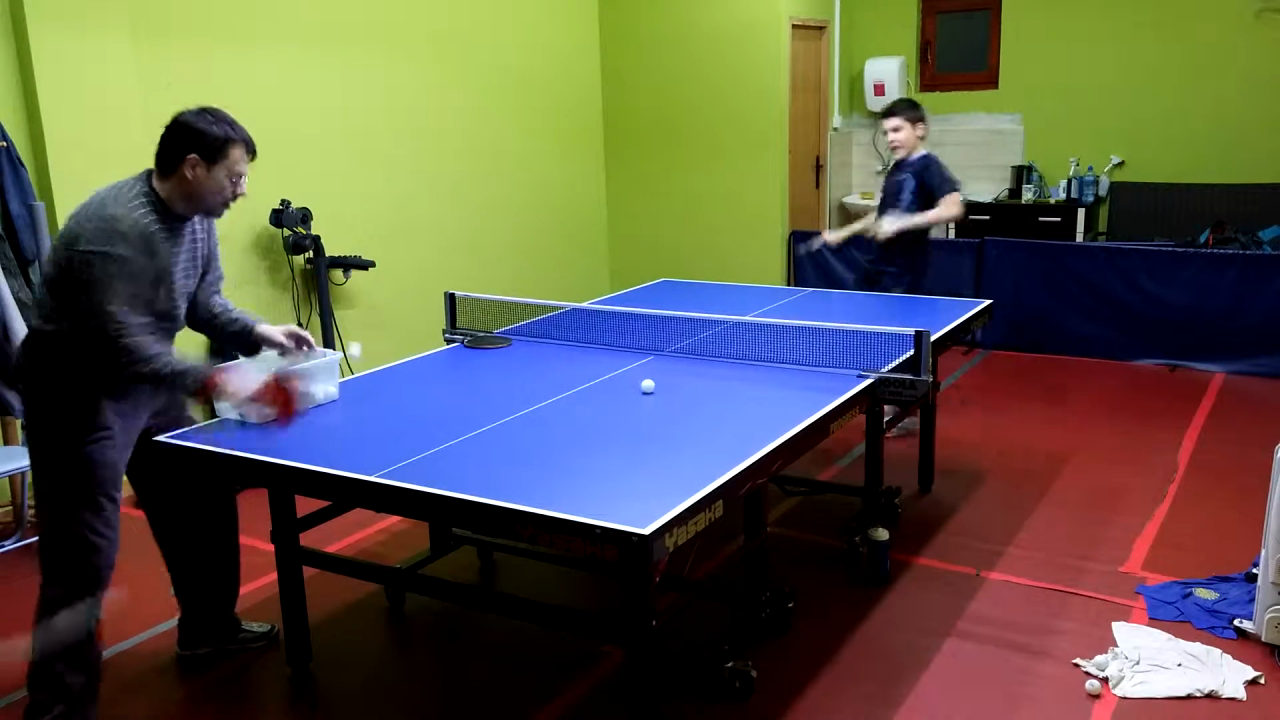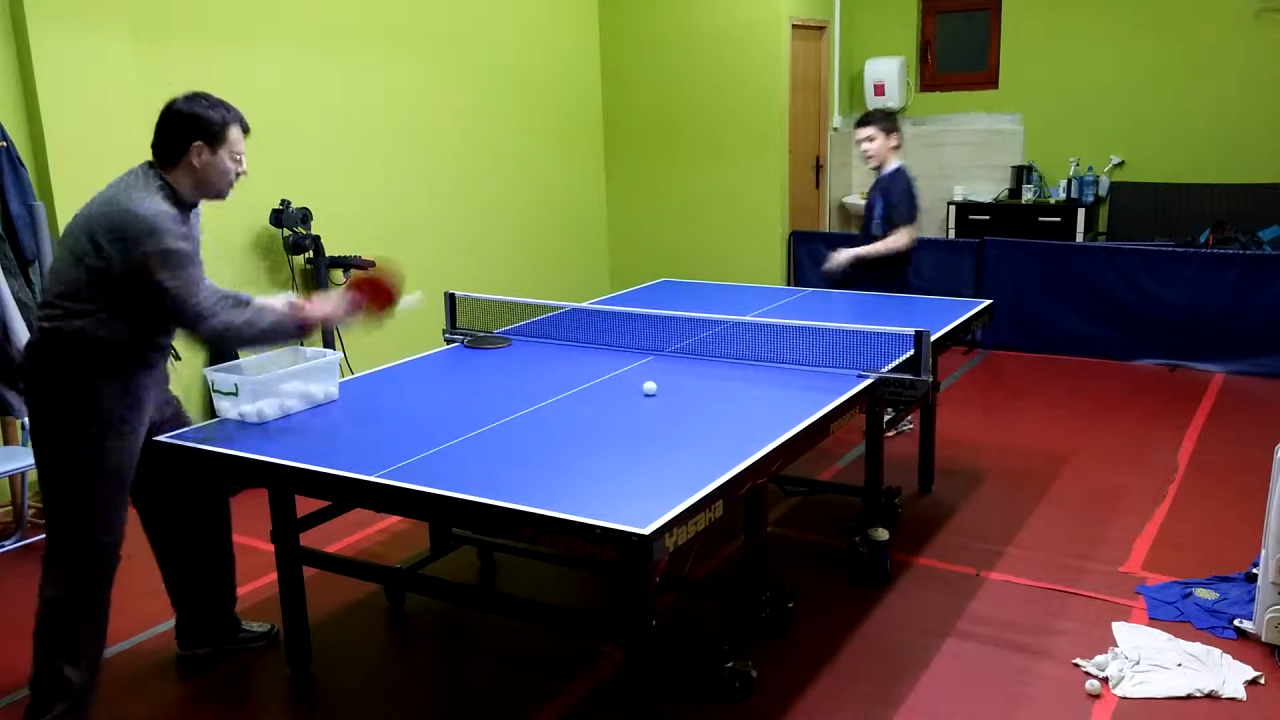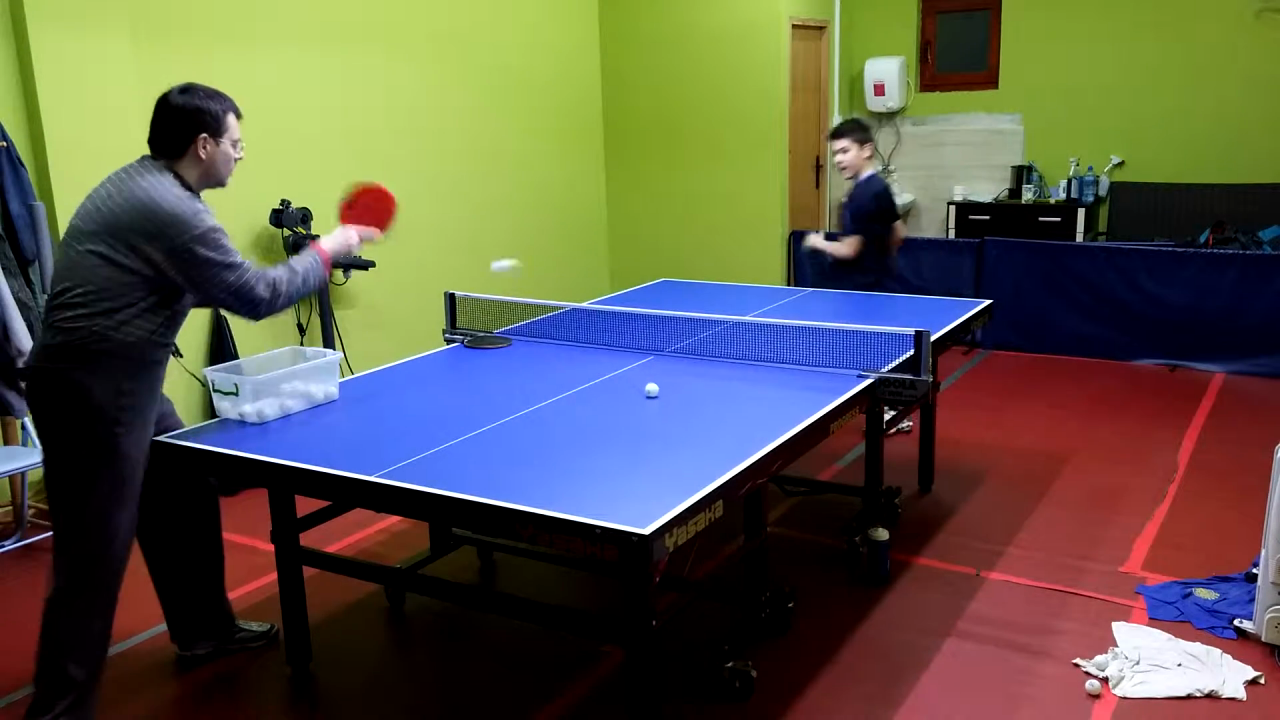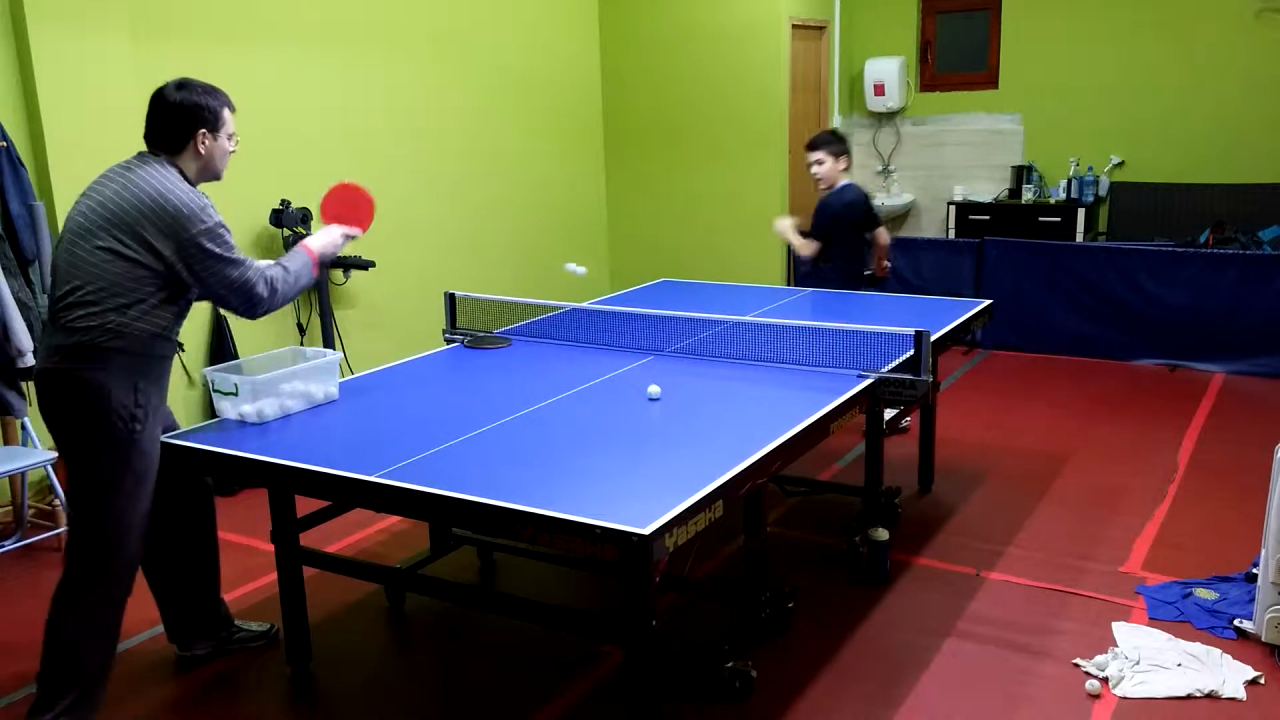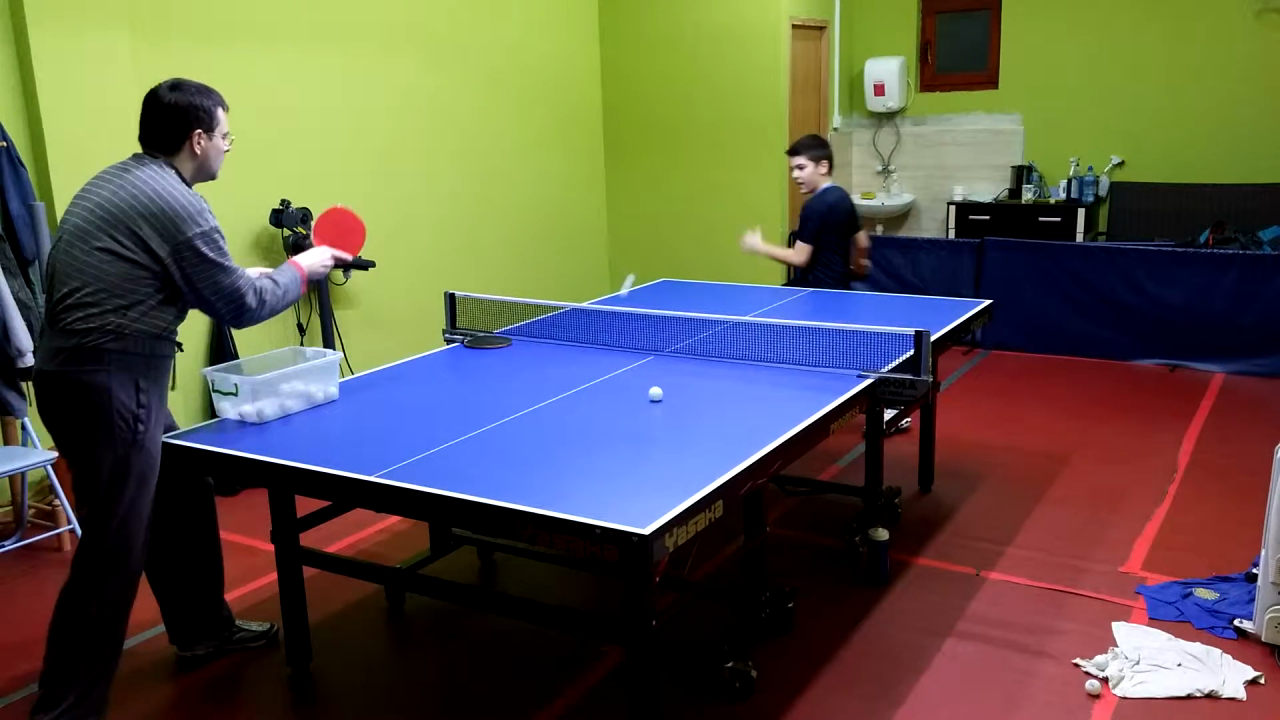
dt=0.1s
person 1, frame 1
left shoulder: (196, 221)
right shoulder: (115, 228)
left elbow: (202, 303)
right elbow: (123, 346)
left wrist: (257, 334)
right wrist: (213, 383)
left hip: (144, 383)
right hip: (75, 395)
left knee: (204, 499)
right knee: (82, 560)
left ankle: (208, 627)
person 1, frame 2
left shoulder: (167, 204)
right shoulder: (144, 218)
left elbow: (194, 298)
right elbow: (209, 324)
left wrist: (262, 307)
right wrist: (304, 316)
left hip: (132, 383)
right hip: (81, 392)
left knee: (196, 497)
right knee: (87, 553)
left ankle: (208, 627)
person 1, frame 3
left shoulder: (148, 190)
right shoulder: (168, 209)
right elbow: (250, 291)
left wrist: (252, 286)
right wrist: (324, 253)
left hip: (124, 381)
right hip: (86, 389)
left knee: (185, 498)
right knee: (96, 552)
left ankle: (204, 627)
person 1, frame 4
left shoulder: (124, 182)
right shoulder: (178, 204)
right elbow: (251, 296)
left wrist: (239, 272)
right wrist: (309, 253)
left hip: (100, 374)
right hip: (104, 386)
left knee: (181, 498)
right knee: (108, 549)
left ankle: (202, 628)
person 1, frame 5
left shoulder: (118, 183)
right shoulder: (173, 205)
right elbow: (240, 306)
left wrist: (234, 278)
right wrist: (301, 269)
left hip: (95, 374)
right hip: (104, 387)
left knee: (182, 497)
right knee: (114, 550)
left ankle: (202, 626)
person 2, frame 1
left shoulder: (928, 166)
right shoulder: (897, 167)
left elbow: (954, 209)
left wrist: (902, 222)
right wrist: (844, 233)
left hip: (901, 272)
right hip: (880, 267)
left ankle: (902, 409)
person 2, frame 2
left shoulder: (897, 183)
right shoulder: (886, 181)
left elbow: (904, 240)
left wrist: (853, 254)
right wrist: (856, 256)
left hip: (883, 284)
right hip: (879, 280)
person 2, frame 3
left shoulder: (862, 193)
right shoulder: (875, 186)
left elbow: (847, 250)
right elbow: (899, 234)
left wrist: (818, 243)
left hip: (863, 285)
right hip: (870, 280)
person 2, frame 4
left shoulder: (834, 205)
right shoulder: (857, 197)
left elbow: (807, 252)
right elbow: (883, 239)
left wrist: (787, 231)
right wrist: (878, 262)
left hip: (831, 291)
right hip: (849, 289)
person 2, frame 5
left shoulder: (815, 206)
right shoulder: (842, 199)
left elbow: (800, 259)
right elbow: (862, 244)
left wrist: (760, 247)
right wrist: (858, 262)
left hip: (818, 290)
right hip: (839, 289)
